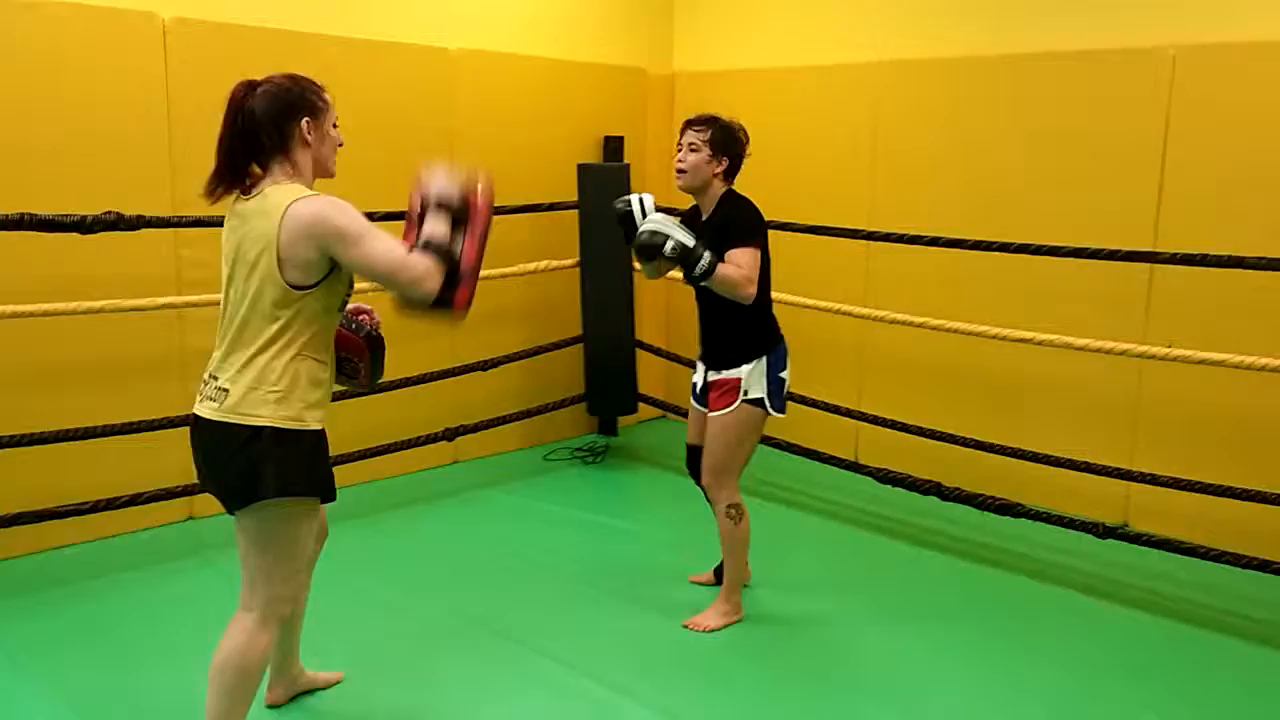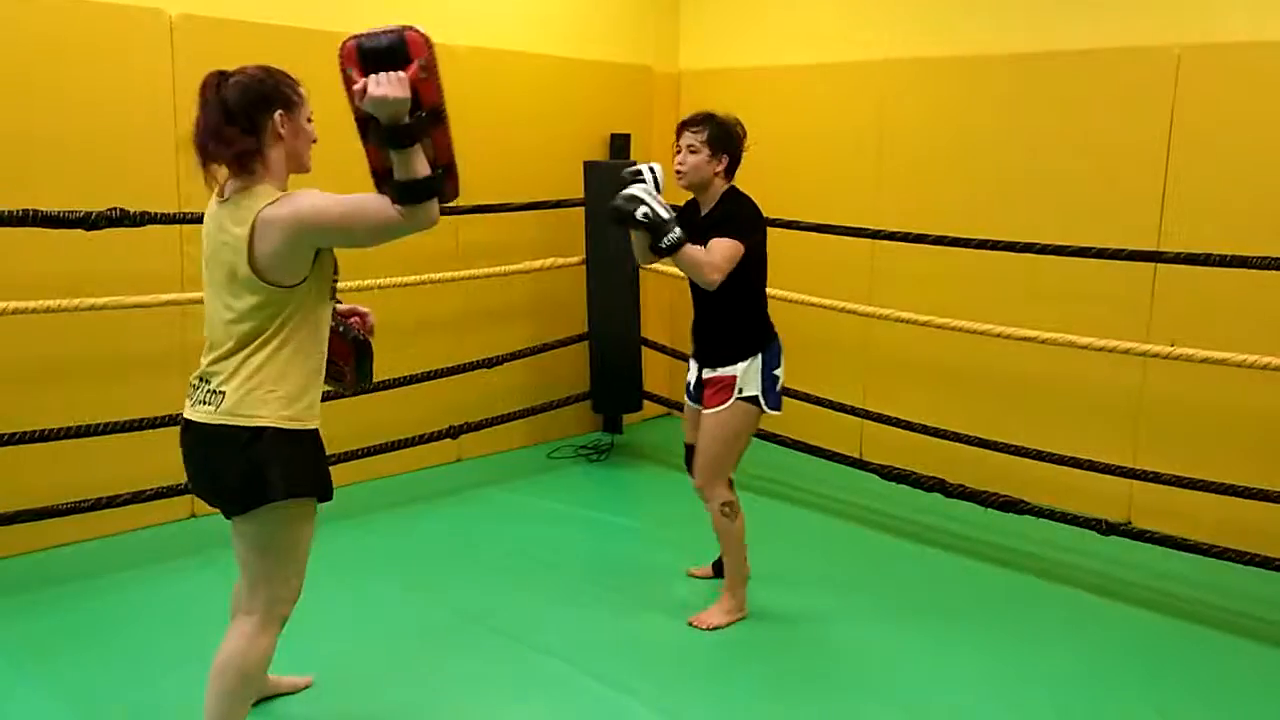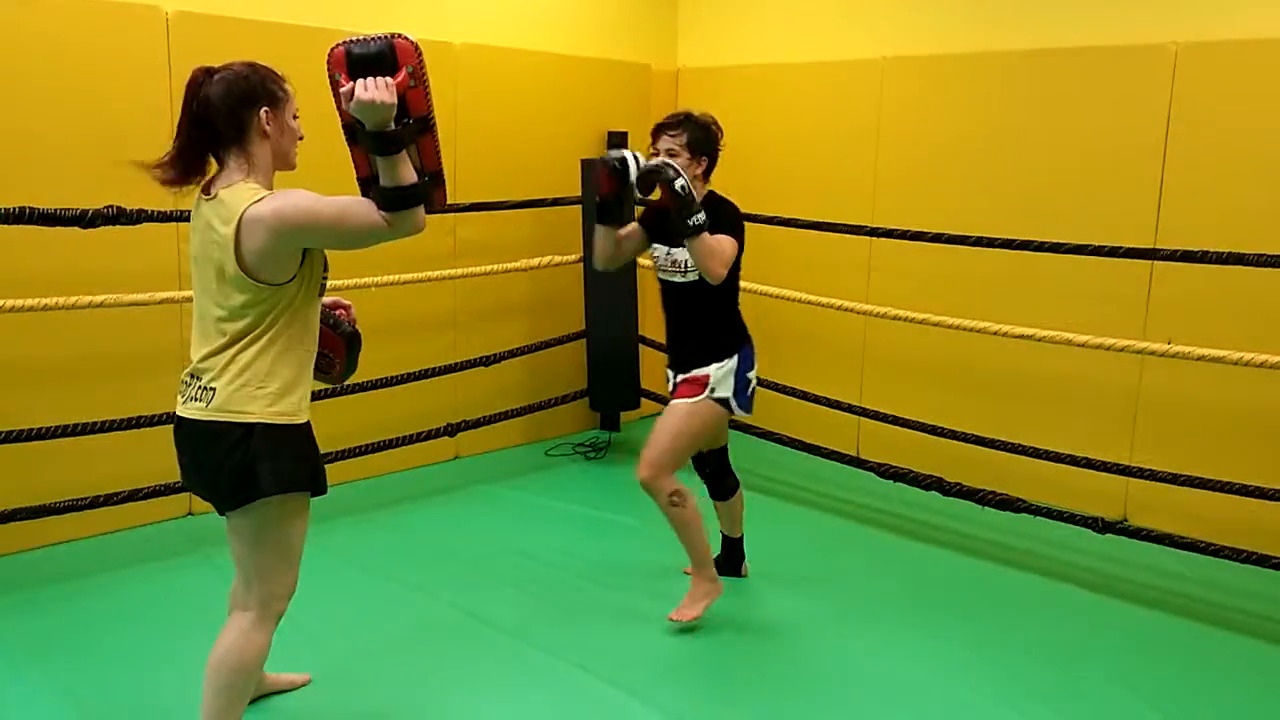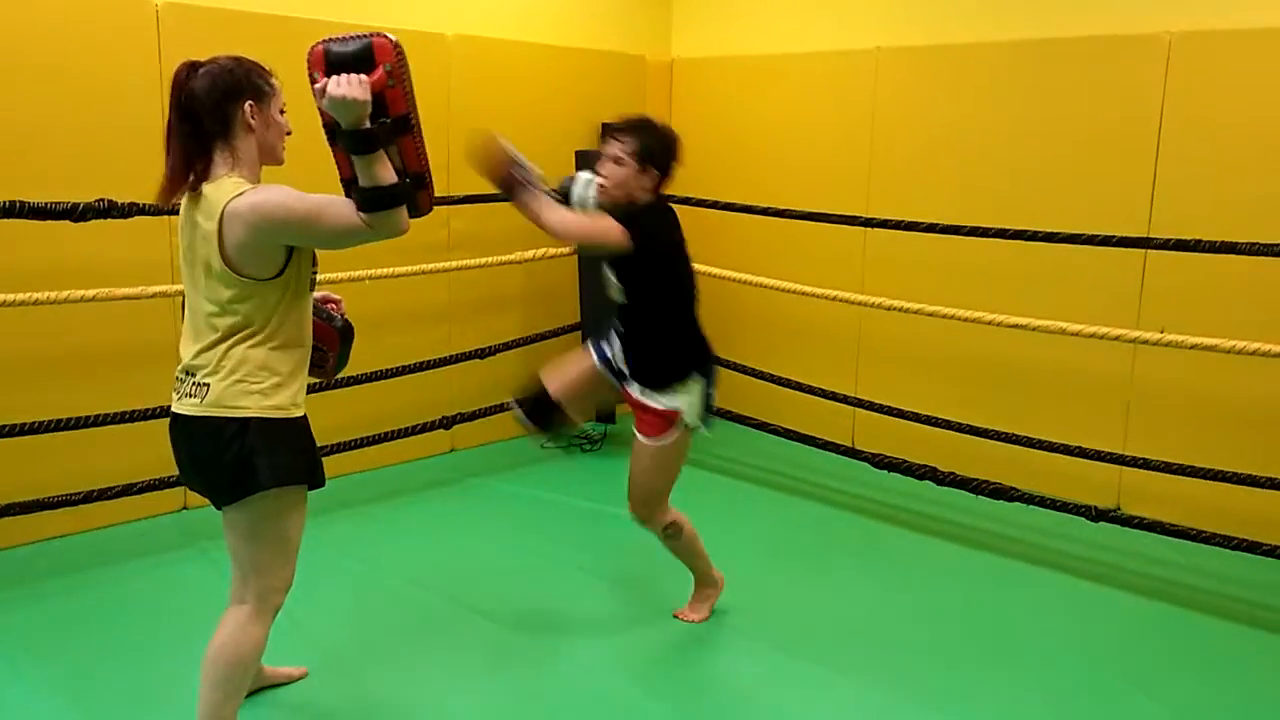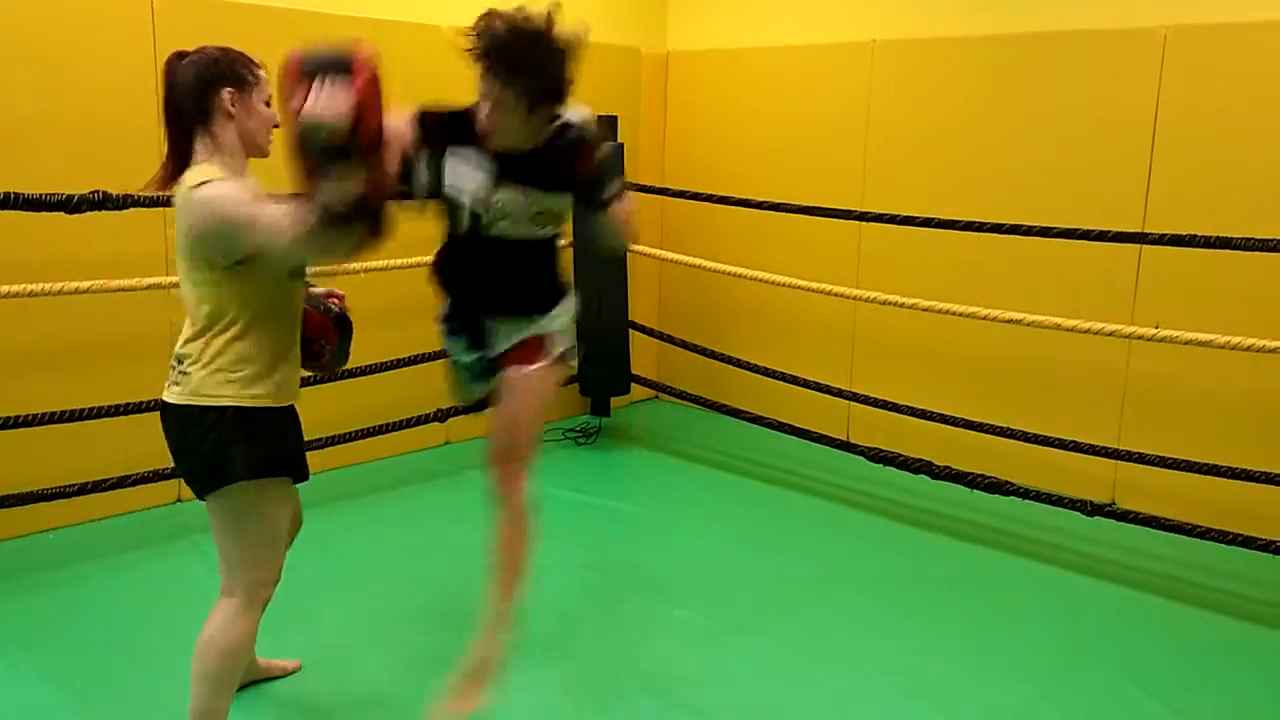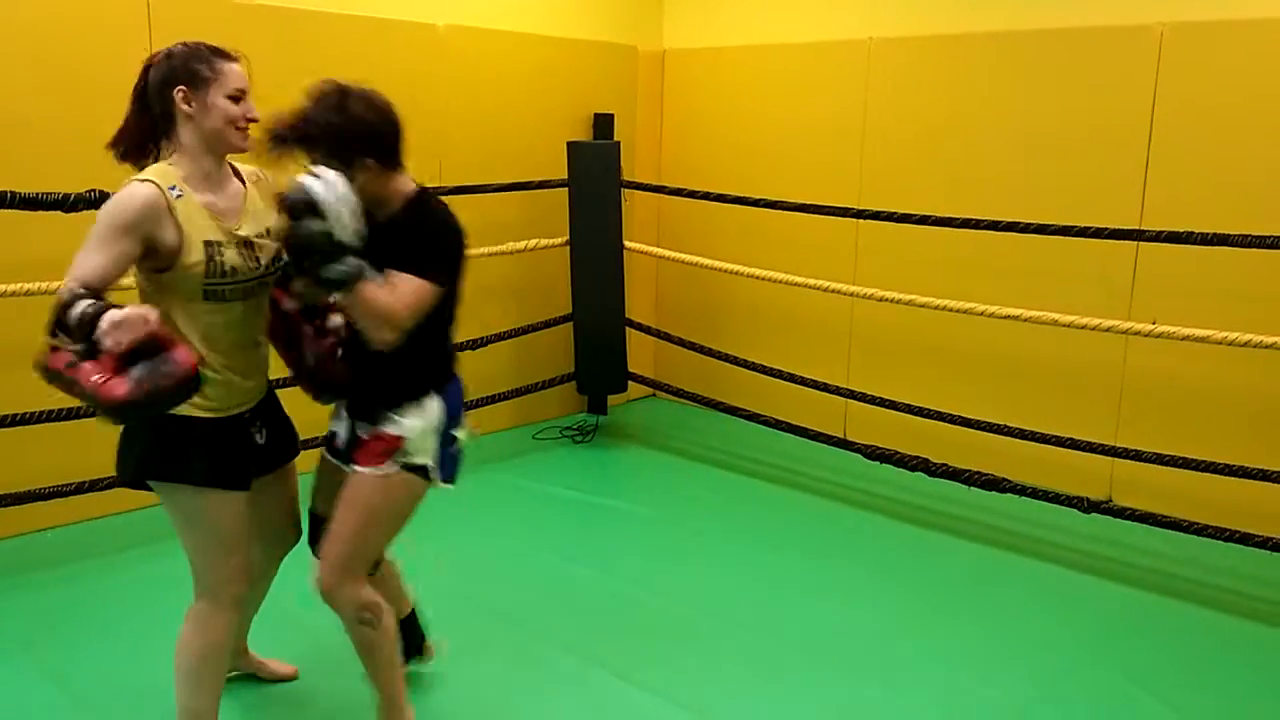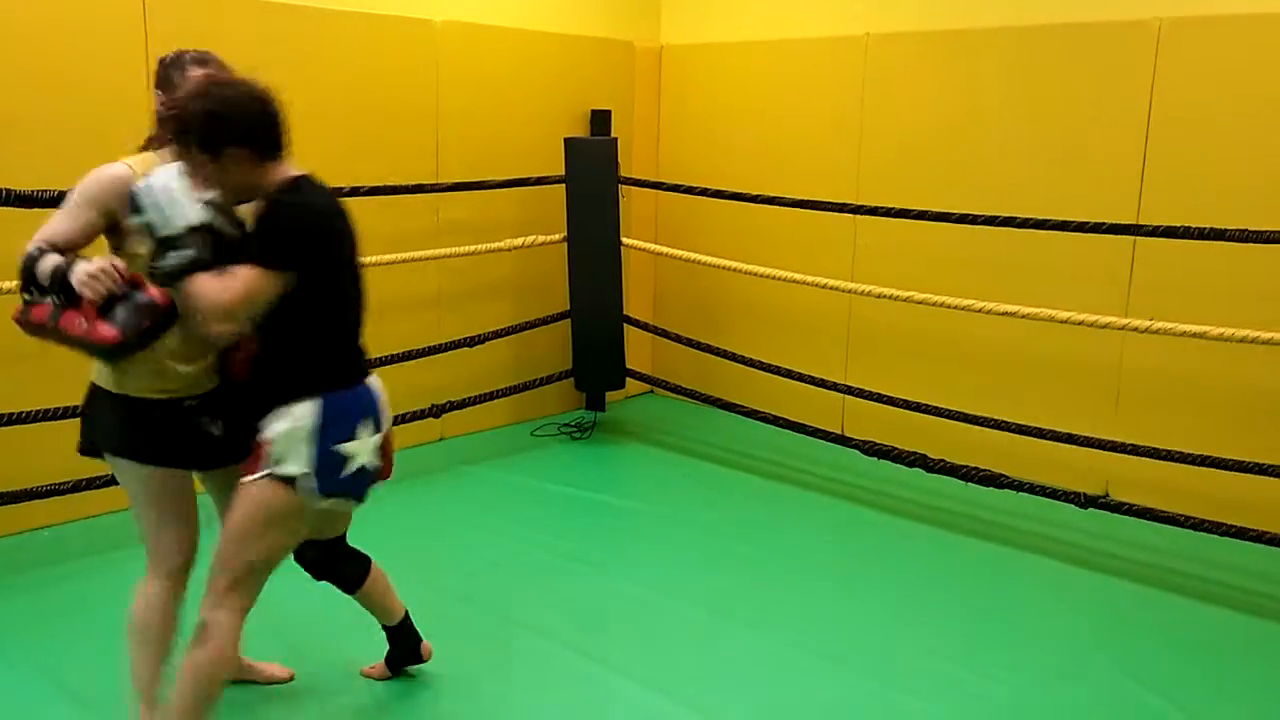
dt=0.3s
person 1, frame 1
left shoulder: (248, 208)
right shoulder: (319, 216)
right elbow: (424, 282)
left wrist: (336, 315)
right wrist: (437, 210)
left hip: (230, 417)
right hip: (267, 430)
left knee: (306, 541)
right knee: (266, 600)
person 1, frame 2
left shoulder: (227, 205)
right shoulder: (294, 215)
right elbow: (420, 214)
left wrist: (324, 313)
right wrist: (396, 125)
left hip: (219, 420)
right hip: (262, 432)
left knee: (265, 573)
right knee: (269, 600)
person 1, frame 3
left shoulder: (214, 202)
right shoulder: (279, 213)
right elbow: (404, 219)
left wrist: (306, 306)
right wrist: (381, 131)
left hip: (212, 416)
right hip: (254, 428)
left knee: (261, 572)
right knee: (265, 596)
person 1, frame 4
left shoulder: (202, 197)
right shoulder: (261, 208)
right elbow: (387, 222)
left wrist: (298, 301)
right wrist: (358, 128)
left hip: (210, 411)
right hip: (248, 421)
left knee: (262, 563)
right knee: (261, 590)
person 1, frame 5
left shoulder: (230, 184)
right shoulder: (215, 197)
right elbow: (329, 242)
left wrist: (308, 297)
right wrist: (335, 140)
left hip: (254, 403)
right hip: (226, 413)
left knee: (276, 534)
right knee: (248, 581)
left ankle: (242, 659)
person 1, frame 6
left shoulder: (257, 183)
right shoulder: (146, 200)
right elbow: (71, 301)
right wrist: (109, 319)
left hip: (251, 404)
right hip: (185, 419)
left knee: (278, 536)
right knee: (224, 583)
left ankle: (229, 653)
person 1, frame 7
right shoulder: (121, 183)
right elbow: (35, 255)
right wrist: (78, 273)
left hip: (222, 391)
right hip: (140, 401)
right knee: (173, 557)
person 2, frame 1
left shoulder: (739, 215)
right shoulder: (695, 216)
left elbow: (745, 288)
right elbow: (655, 270)
left wrist: (687, 254)
right wrist: (642, 234)
left hip: (752, 365)
right hip: (718, 361)
left knee: (718, 482)
right knee: (697, 465)
left ankle: (730, 602)
right ankle: (733, 564)
person 2, frame 2
left shoulder: (739, 211)
right shoulder: (692, 211)
left elbow: (710, 273)
right elbow: (646, 255)
left wrist: (659, 221)
right wrist: (639, 214)
left hip: (746, 361)
right hip: (709, 357)
left knee: (710, 481)
right knee: (700, 465)
left ankle: (734, 598)
right ankle: (731, 559)
person 2, frame 3
left shoulder: (721, 212)
right shoulder: (659, 213)
left elbow: (716, 271)
right elbow: (606, 259)
left wrist: (685, 206)
right wrist: (612, 198)
left hip: (722, 363)
right hip: (686, 361)
left knee: (653, 474)
right knee: (709, 463)
left ankle: (707, 579)
right ankle: (732, 554)
person 2, frame 4
left shoulder: (653, 223)
right shoulder: (620, 217)
left elbow: (573, 232)
right elbow: (578, 228)
left wrist: (515, 180)
right wrist: (580, 200)
left hip: (672, 378)
right hip: (629, 349)
left knee: (646, 508)
right knee: (534, 405)
left ankle: (708, 583)
person 2, frame 5
left shoulder: (569, 155)
right shoulder: (455, 129)
left elbow: (623, 235)
right elbow: (378, 134)
left wrist: (595, 169)
right wrist: (416, 167)
left hip: (534, 322)
right hip: (466, 311)
left knee: (508, 477)
right knee: (480, 393)
left ankle: (485, 660)
person 2, frame 6
left shoulder: (431, 229)
right shoulder: (338, 213)
left elbow: (384, 327)
left wrist: (331, 246)
left hip: (411, 416)
right hip: (364, 402)
left knee: (339, 579)
right knee: (328, 532)
right ankle: (410, 636)
person 2, frame 7
left shoulder: (286, 217)
right shoulder: (317, 204)
left elbow: (224, 316)
left wrist: (175, 238)
left hip: (317, 420)
right hip: (351, 404)
left knee: (226, 596)
right knee: (322, 548)
right ankle: (408, 643)
